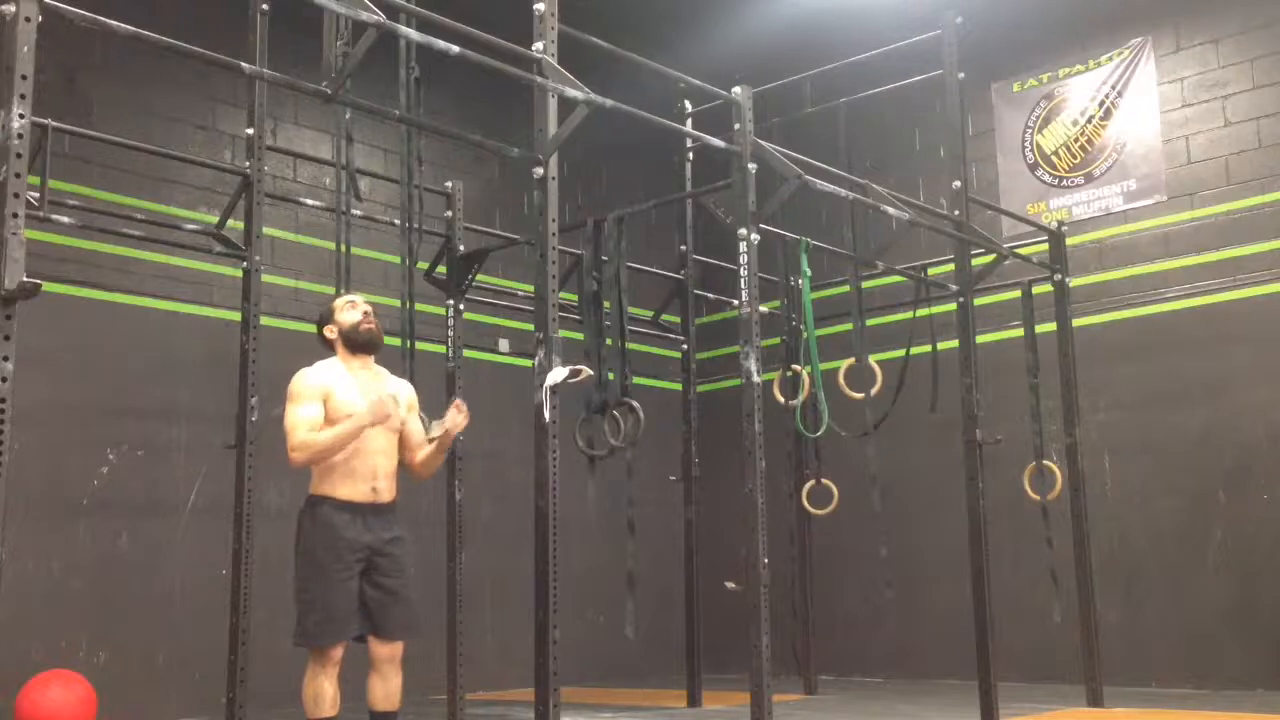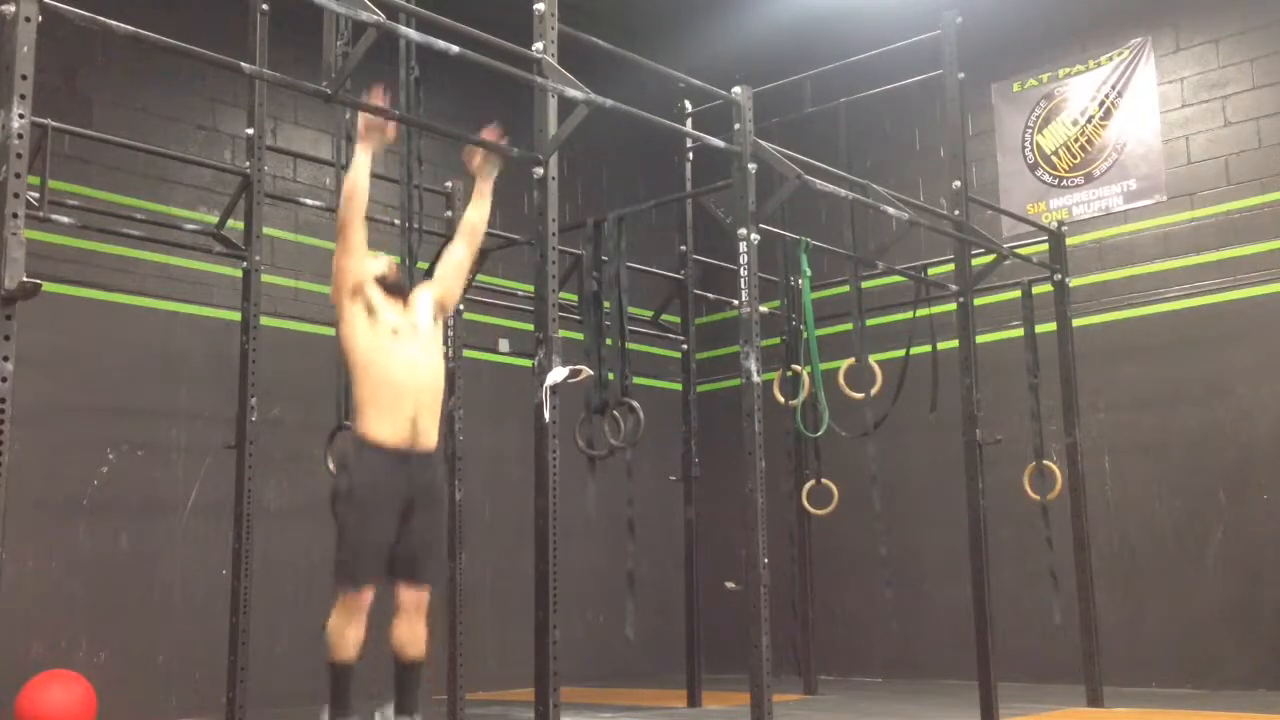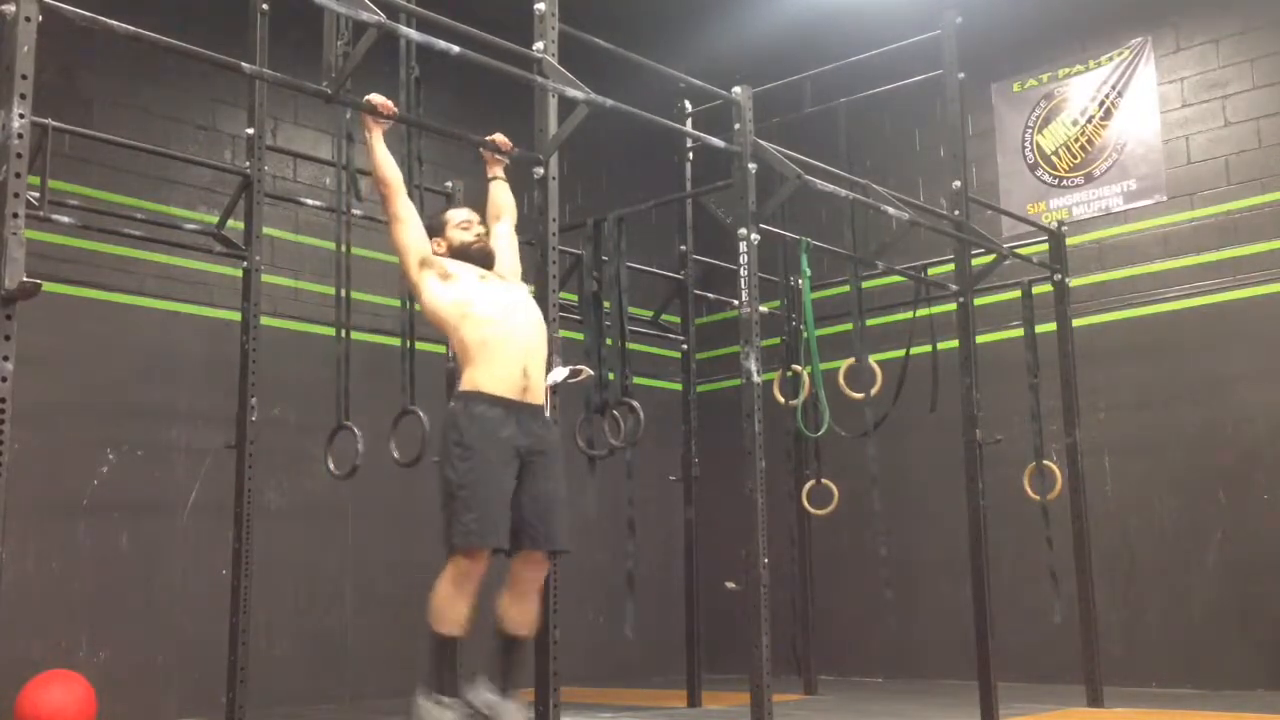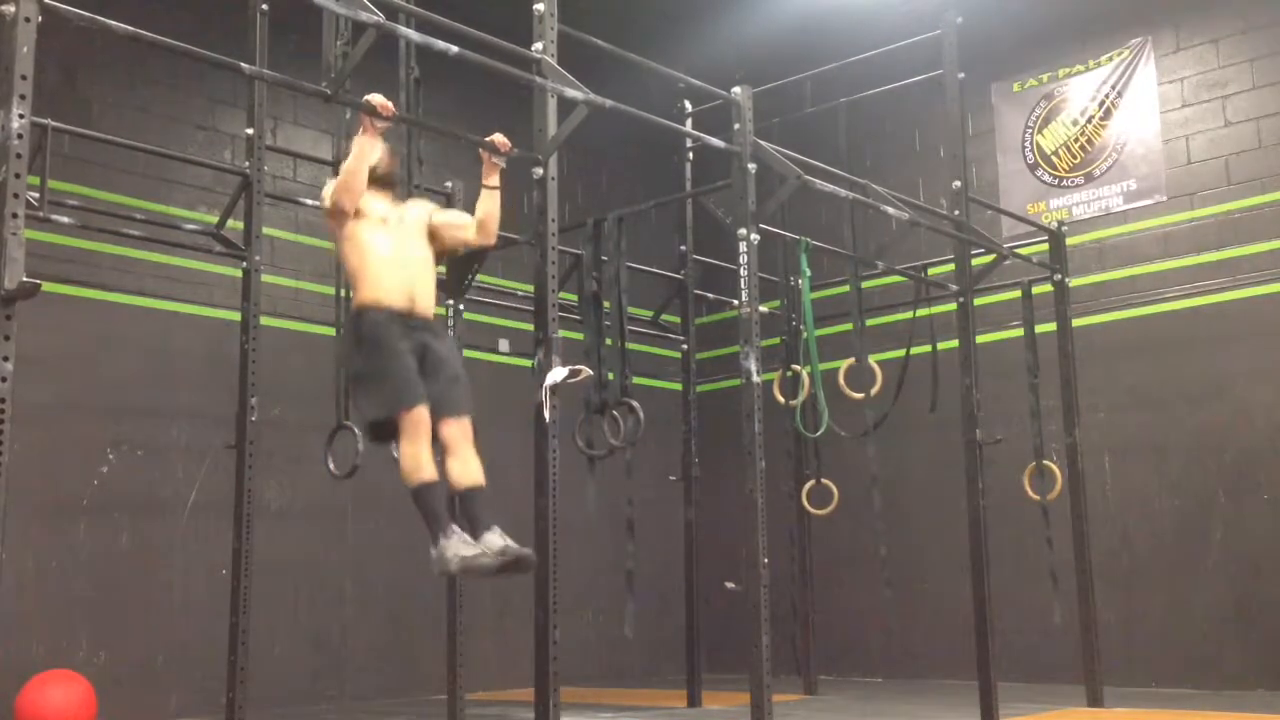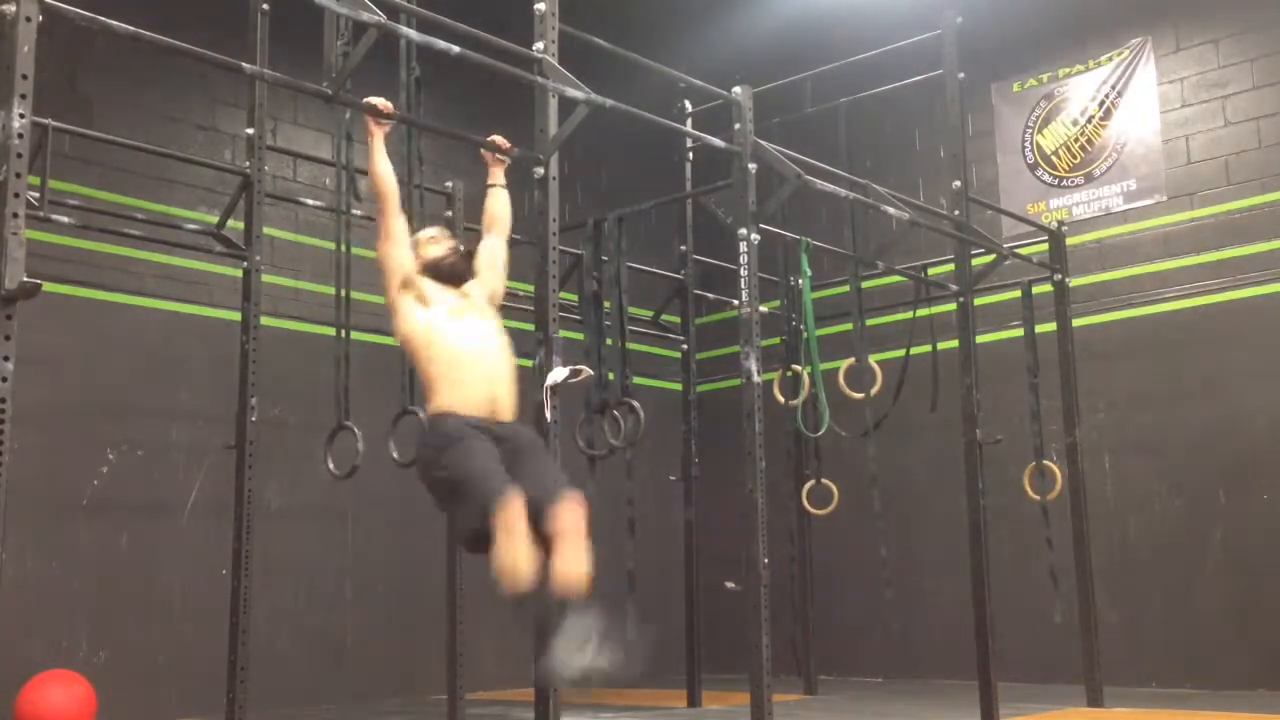
dt=1s
person 1, frame 1
left shoulder: (401, 389)
right shoulder: (313, 378)
left elbow: (421, 466)
right elbow: (298, 452)
left wrist: (444, 437)
right wrist: (363, 419)
left hip: (386, 525)
right hip: (331, 522)
left knee: (389, 649)
right knee: (328, 652)
person 1, frame 2
left shoulder: (430, 304)
right shoulder: (358, 305)
left elbow: (468, 239)
right elbow: (349, 223)
left wrist: (483, 176)
right wrist: (364, 148)
left hip: (422, 469)
right hip: (372, 465)
left knee: (415, 595)
right knee: (356, 592)
person 1, frame 3
left shoulder: (507, 275)
right shoulder: (425, 267)
left elbow: (506, 220)
right elbow: (395, 195)
left wrist: (495, 171)
right wrist: (375, 135)
left hip: (534, 426)
right hip: (477, 419)
left knee: (533, 566)
right knee: (470, 560)
person 1, frame 4
left shoulder: (418, 212)
right shoulder: (344, 205)
left elbow: (484, 234)
right elbow: (346, 200)
left wrist: (492, 173)
right wrist: (366, 133)
left hip: (429, 332)
right hip: (376, 327)
left knee: (458, 433)
right knee: (415, 425)
left ankle: (486, 534)
right ankle: (446, 540)
person 1, frame 5
left shoulder: (480, 298)
right shoulder: (414, 296)
left elbow: (496, 232)
right elbow: (390, 207)
left wrist: (496, 173)
right wrist: (378, 139)
left hip: (508, 436)
right hip: (453, 441)
left knee: (570, 510)
right knee: (511, 511)
